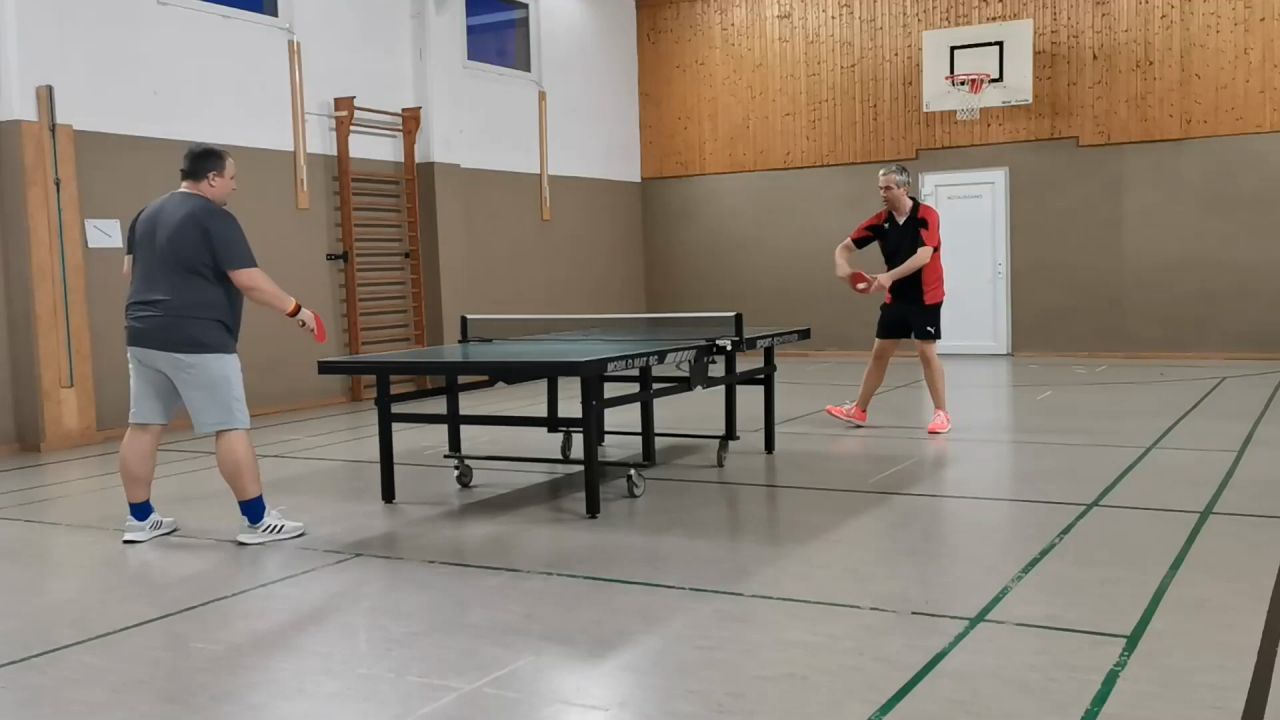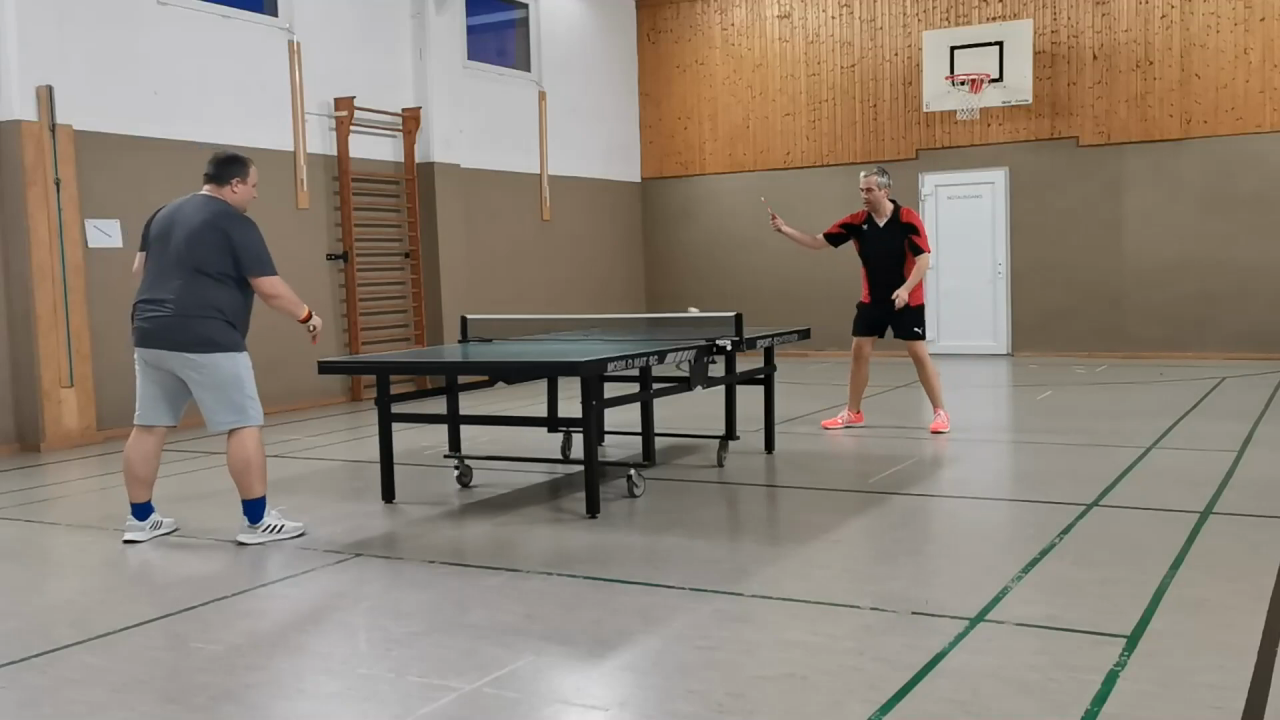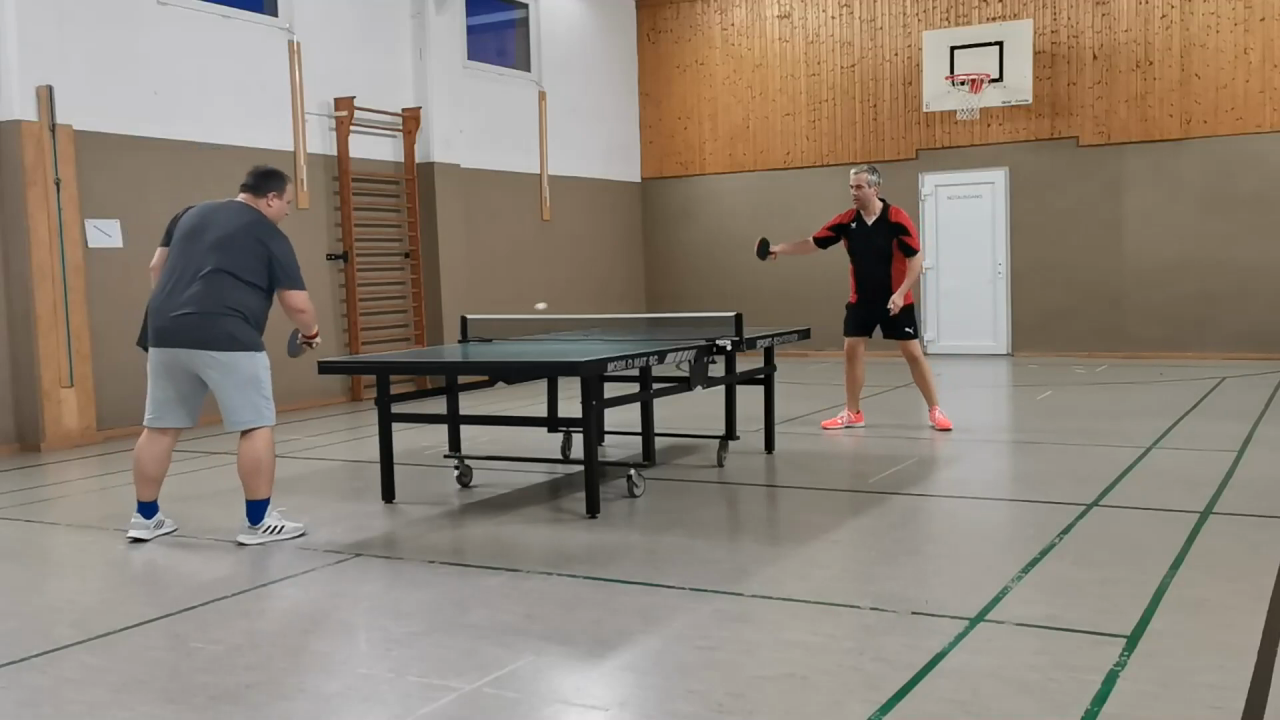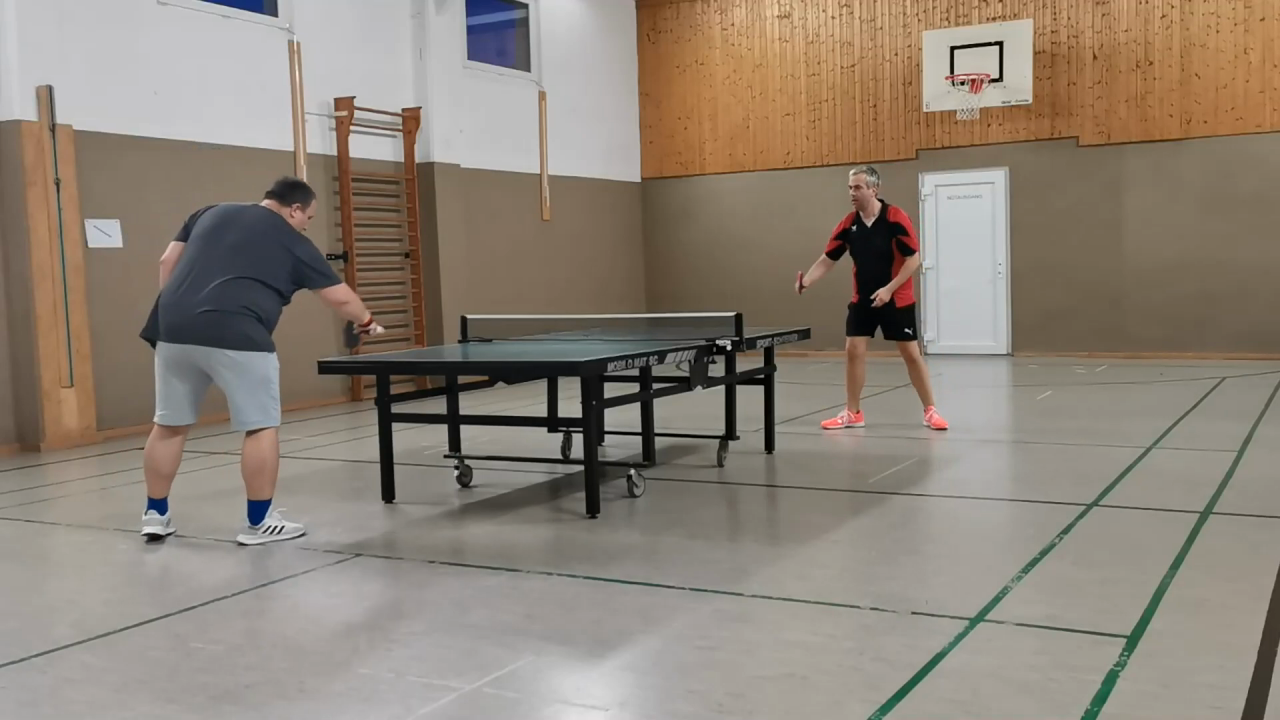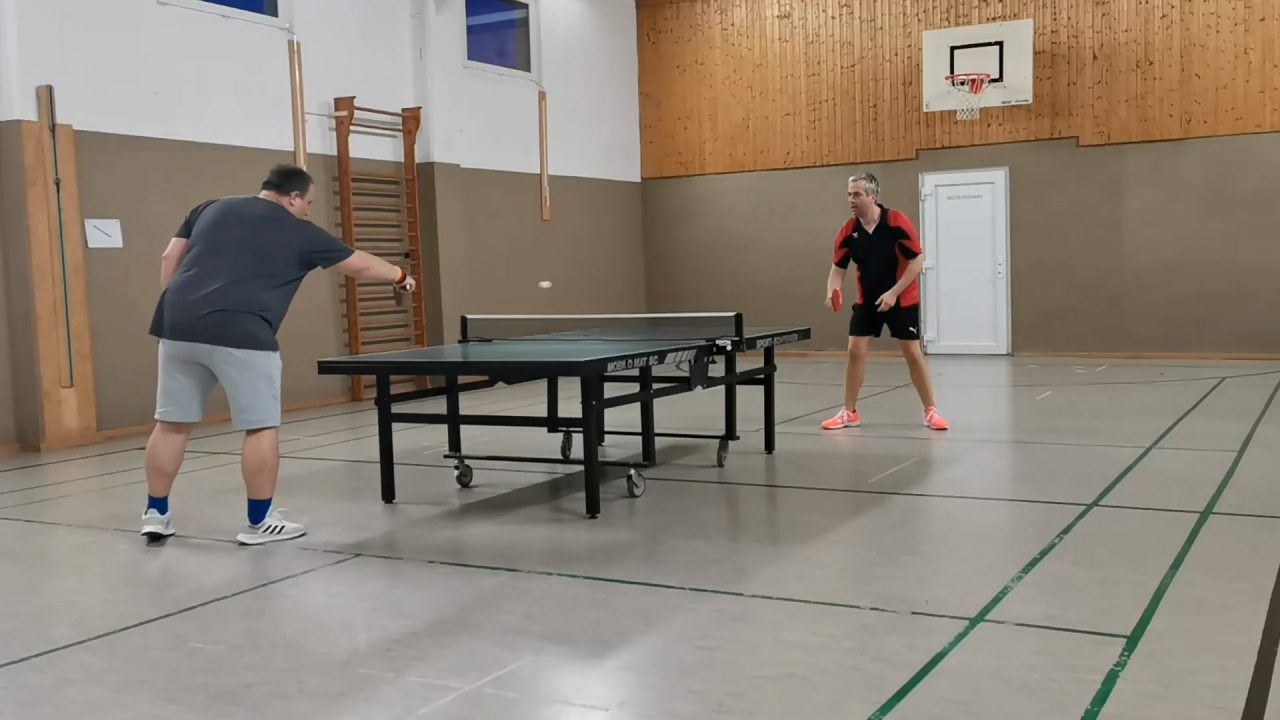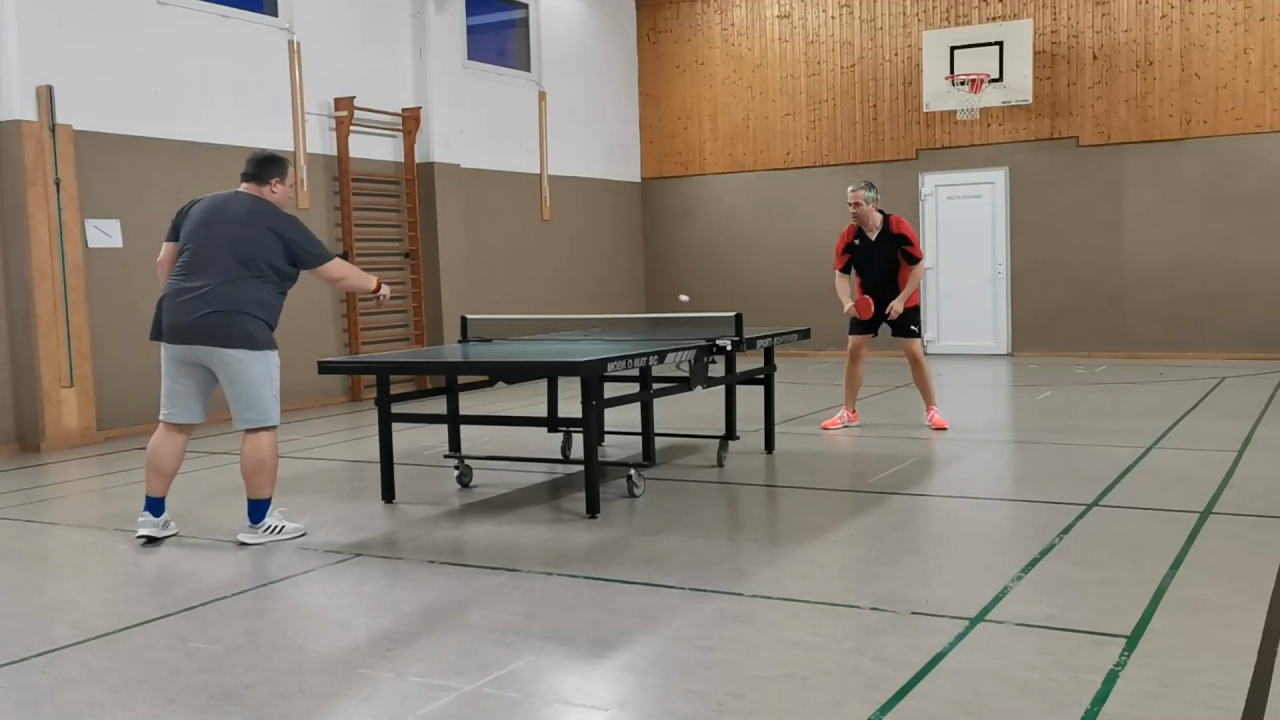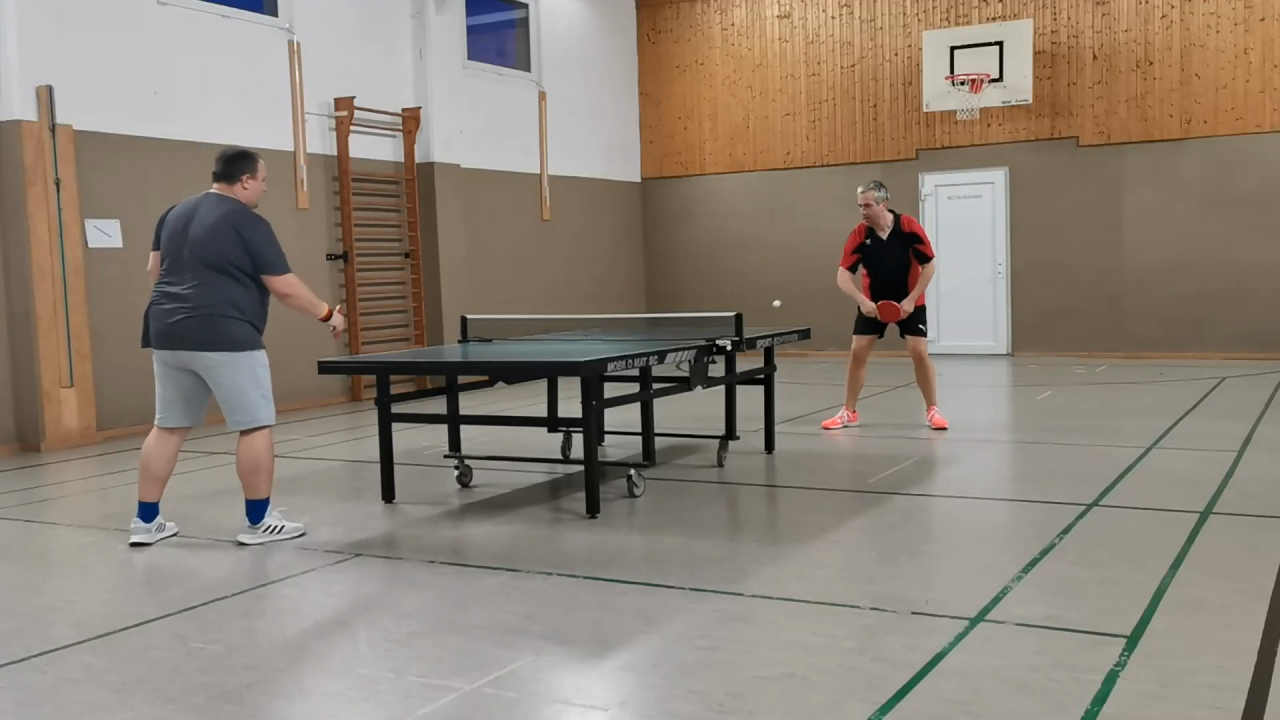
dt=0.2s
person 1, frame 1
left shoulder: (147, 213)
right shoulder: (215, 219)
left elbow: (130, 270)
right elbow: (249, 281)
right wrist: (295, 308)
left hip: (144, 336)
right hip: (198, 340)
left knee: (143, 426)
right knee: (231, 427)
left ankle: (139, 519)
right ankle: (257, 520)
person 1, frame 2
left shoulder: (164, 213)
right shoulder: (237, 225)
left elbow: (141, 268)
right elbow: (271, 289)
right wrist: (306, 315)
left hip: (152, 335)
right hip: (207, 340)
left knee: (148, 426)
right knee: (244, 425)
left ankle: (140, 518)
right ankle: (257, 521)
person 1, frame 3
left shoulder: (191, 214)
right shoulder: (269, 236)
left elbow: (157, 266)
right elbow: (299, 303)
right wrist: (310, 333)
left hip: (166, 335)
right hip: (226, 339)
left knee: (160, 427)
right knee: (256, 426)
left ankle: (146, 518)
right ankle: (259, 521)
person 1, frame 4
left shoulder: (211, 214)
right shoulder: (291, 242)
left elbow: (168, 261)
right elbow: (338, 294)
right wrist: (367, 322)
left hip: (175, 330)
right hip: (234, 338)
left knee: (169, 425)
right knee: (260, 427)
left ankle: (156, 515)
right ankle: (260, 522)
person 1, frame 5
left shoulder: (210, 209)
right shoulder: (298, 232)
left elbow: (170, 258)
right elbow: (358, 264)
left wrist: (179, 309)
right wrist: (399, 275)
left hip: (180, 328)
right hip: (239, 335)
left knee: (172, 423)
right knee: (261, 427)
left ankle: (155, 514)
right ankle: (260, 521)
person 1, frame 6
left shoulder: (196, 208)
right shoulder: (282, 225)
left elbow: (166, 262)
right elbow: (334, 271)
right wrist: (375, 285)
left hip: (180, 330)
right hip: (238, 335)
left knee: (174, 423)
right knee: (260, 426)
left ankle: (152, 515)
right ankle: (259, 522)
person 1, frame 7
left shoulder: (175, 213)
right shoulder: (249, 224)
left elbow: (155, 270)
right elbow: (284, 288)
right wrist: (328, 314)
left hip: (168, 334)
right hip: (225, 338)
left knee: (168, 427)
right knee: (255, 426)
left ankle: (145, 520)
right ankle: (259, 521)
person 2, frame 1
left shoulder: (925, 215)
right shoulder: (879, 221)
left elbow: (924, 255)
right elbow: (846, 246)
left wrist: (890, 275)
right wrist: (842, 265)
left hip: (925, 298)
right hip: (895, 299)
left knee: (926, 353)
right knee: (879, 353)
left ankle: (941, 413)
right ankle: (858, 410)
person 2, frame 2
left shoulder: (908, 219)
right shoulder: (856, 222)
left elbow: (923, 259)
right elbow: (820, 241)
left wrist: (905, 289)
right wrist: (787, 230)
left hip: (906, 301)
right hip: (872, 301)
left knee: (919, 354)
right knee: (860, 352)
left ankle: (940, 413)
right ankle: (853, 412)
person 2, frame 3
left shoulder: (897, 218)
right shoulder: (845, 221)
left elbow: (916, 259)
right elbow: (812, 244)
left wrist: (900, 292)
right wrist: (779, 249)
left hip: (895, 300)
right hip: (860, 300)
left knee: (914, 353)
right knee: (852, 352)
left ankle: (935, 410)
right ankle: (853, 413)
person 2, frame 4
left shoulder: (897, 218)
right shoulder: (846, 225)
left elbow: (913, 259)
right elbow: (827, 259)
left wrist: (888, 289)
right wrist: (808, 279)
left hip: (897, 300)
right hip: (862, 300)
left knee: (911, 354)
right knee: (854, 352)
left ankle: (930, 410)
right ankle: (852, 413)
person 2, frame 5
left shoulder: (897, 222)
right shoulder: (847, 231)
left elbow: (916, 262)
right elbow: (838, 268)
left wrist: (893, 293)
right wrist: (832, 292)
left hip: (901, 300)
right hip: (865, 301)
left knee: (912, 354)
right knee: (855, 352)
left ankle: (930, 411)
right ankle: (849, 412)
person 2, frame 6
left shoulder: (899, 228)
right shoulder: (848, 237)
left elbow: (918, 267)
right elbow: (840, 276)
left wrist: (900, 300)
right wrist: (847, 302)
left hip: (902, 302)
left knee: (914, 353)
right knee: (854, 351)
left ankle: (932, 410)
right ankle: (849, 412)
person 2, frame 7
left shoulder: (911, 229)
right shoulder: (859, 236)
left elbow: (929, 266)
right elbow: (844, 274)
left wrist: (911, 299)
right wrist: (863, 300)
left hip: (909, 303)
right hip: (873, 303)
left knee: (919, 352)
right knee: (858, 353)
left ankle: (932, 411)
right ankle: (848, 412)
